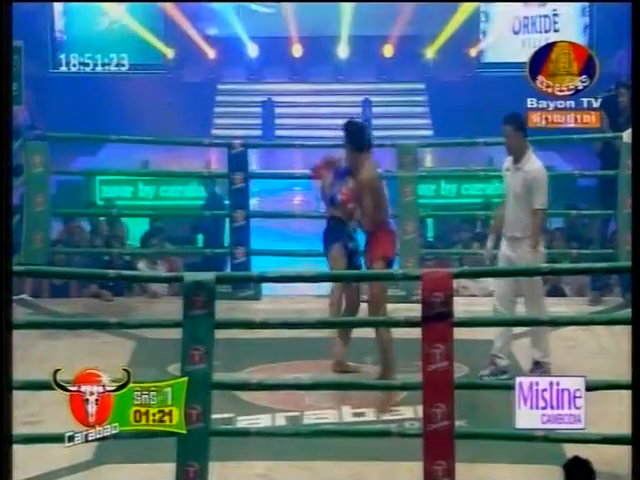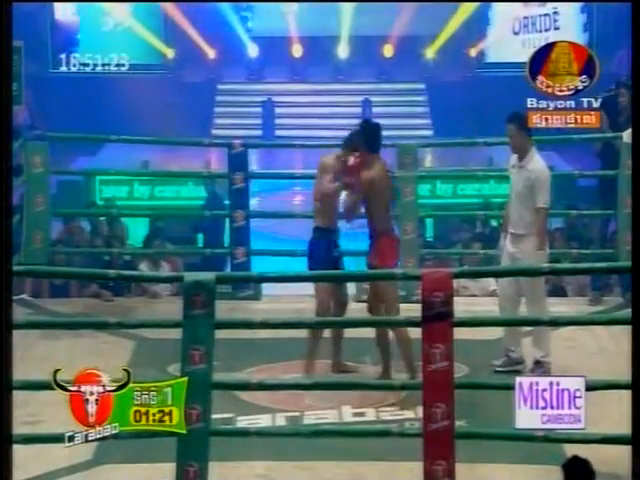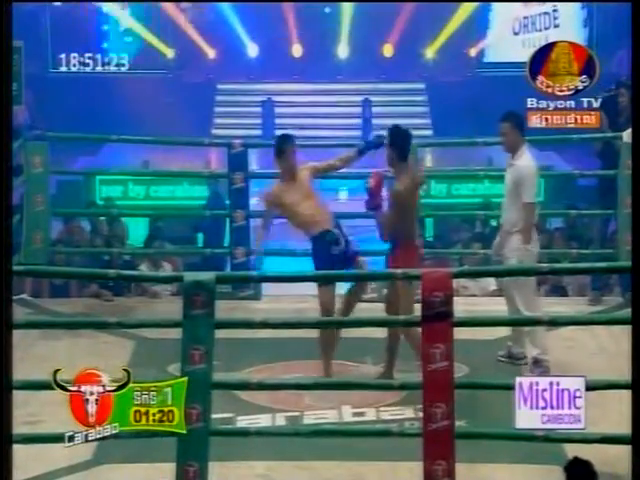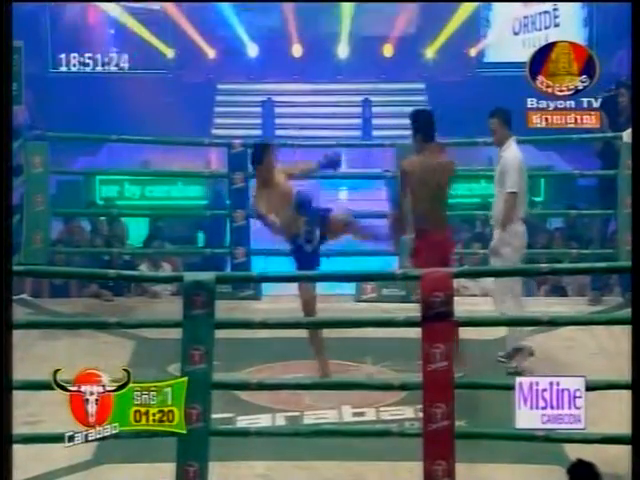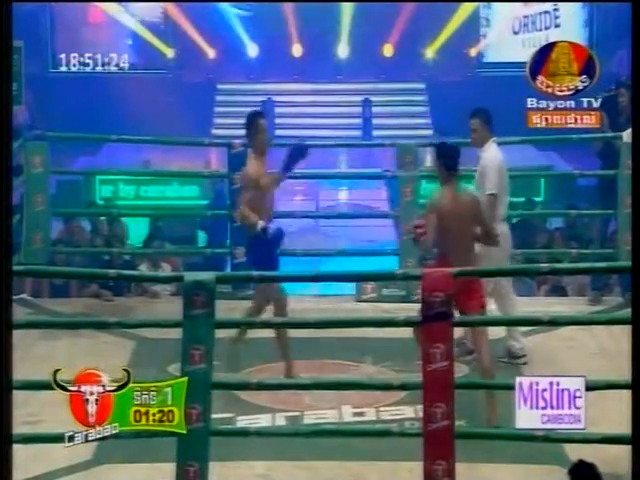
dt=0.3s
person 1, frame 1
left shoulder: (364, 178)
right shoulder: (363, 168)
left elbow: (368, 222)
left hip: (380, 240)
right hip: (377, 238)
left knee: (378, 313)
right knee: (375, 310)
left ankle: (389, 374)
right ankle: (385, 370)
person 1, frame 2
left shoulder: (369, 176)
right shoulder: (380, 169)
left elbow: (349, 213)
left wrist: (352, 185)
right wrist: (354, 179)
left hip: (383, 243)
right hip: (382, 241)
left knee: (392, 316)
right knee: (374, 309)
left ankle: (414, 377)
right ankle: (386, 371)
person 1, frame 3
left shoulder: (399, 188)
right shoulder: (415, 175)
left elbow: (386, 232)
left wrist: (376, 205)
left hip: (403, 250)
right hip: (408, 247)
left knee: (404, 318)
right knee: (391, 309)
right ankle: (388, 370)
person 1, frame 4
left shoulder: (408, 166)
right shoulder: (446, 162)
left elbow: (402, 206)
left wrist: (397, 228)
left hip: (424, 238)
right hip: (443, 234)
left knee: (430, 302)
right knee: (446, 296)
right ankle: (455, 350)
person 1, frame 5
left shoulder: (436, 203)
right shoulder: (473, 200)
left elbow: (429, 244)
right elbow: (492, 239)
left wrist: (420, 236)
left hip: (446, 271)
right hip: (470, 272)
right knee: (481, 343)
right ankle: (492, 411)
person 2, frame 1
left shoulder: (536, 170)
right shoulder: (507, 165)
left elbow: (539, 214)
left wrist: (534, 250)
right wrist: (491, 238)
left hip: (527, 246)
right hip: (507, 244)
left knee: (534, 306)
right knee: (502, 304)
left ankle: (541, 361)
right ankle: (499, 362)
person 2, frame 2
left shoulder: (539, 169)
right shoulder: (513, 162)
left elbow: (541, 213)
left wrist: (539, 250)
right wrist: (503, 234)
left hip: (530, 244)
right hip: (512, 240)
left knee: (536, 305)
right knee: (506, 298)
left ankle: (542, 361)
right ankle: (513, 355)
person 2, frame 3
left shoulder: (526, 166)
right shoulder: (511, 162)
left elbow: (529, 208)
left wrist: (524, 246)
right wrist: (499, 236)
left hip: (521, 241)
right hip: (509, 238)
left knee: (527, 301)
right knee: (511, 296)
left ankle: (540, 359)
right ankle: (517, 349)
person 2, frame 4
left shoulder: (511, 156)
right shoulder: (506, 154)
left elbow: (511, 198)
left wrist: (501, 234)
right wrist: (498, 232)
left hip: (509, 231)
right hip: (506, 229)
left knee: (501, 290)
right knee: (511, 290)
left ankle: (519, 344)
right ankle: (515, 345)
person 2, frame 5
left shoulder: (489, 159)
right shoulder: (491, 154)
left elbow: (490, 199)
right hip: (498, 231)
right knee: (503, 291)
left ankle: (467, 342)
right ankle: (516, 348)
person 3, frame 1
right shoulder: (334, 165)
right elbow: (324, 182)
left hip: (350, 232)
right hip: (336, 228)
left knee: (354, 301)
left ankle: (339, 360)
right ankle: (338, 340)
person 3, frame 2
left shoulder: (341, 167)
right shoulder: (327, 164)
right elbow: (324, 192)
right wrist: (345, 183)
left hip: (332, 238)
right hip: (321, 239)
left knee: (341, 302)
right knee: (324, 305)
left ankle: (337, 360)
right ankle: (309, 364)
person 3, frame 3
left shoulder: (306, 170)
right shoulder: (274, 193)
left elbow: (337, 164)
right elbow: (265, 226)
left wrist: (363, 150)
right wrist: (259, 250)
left hip: (337, 232)
right hip: (322, 244)
left knee: (360, 282)
right knee: (327, 308)
left ankle: (336, 328)
right ankle: (327, 367)
person 3, frame 4
left shoulder: (280, 172)
right shoulder: (259, 200)
left elbow: (302, 170)
right elbow: (279, 228)
left wrist: (322, 164)
right wrist: (293, 209)
left hip: (315, 223)
right hip: (300, 243)
left knee: (346, 221)
right knee: (308, 304)
right ankle: (323, 366)
person 3, frame 5
left shoulder: (262, 165)
right shoulder: (251, 171)
right elbow: (242, 211)
left wrist: (288, 165)
right wrist: (262, 227)
left hip: (263, 237)
right hip: (260, 240)
left knee: (263, 299)
right knee: (280, 301)
left ankle: (238, 337)
right ankle: (288, 366)
person 4, frame 1
left shoulder: (629, 123)
right shoulder: (610, 120)
right elbow: (599, 151)
left wrist: (609, 131)
right wrist: (602, 130)
right hip: (608, 180)
right knee: (601, 232)
left ankle: (626, 288)
right ankle: (597, 287)
person 4, frame 2
left shoulder: (629, 124)
right shoulder: (609, 120)
left elbow: (624, 149)
right elbow: (598, 152)
left wrist: (608, 131)
right wrist: (601, 130)
right hip: (608, 180)
right knee: (601, 233)
left ankle: (627, 288)
right ankle: (597, 287)
person 4, frame 3
left shoulder: (629, 124)
right shoulder: (609, 120)
right elbow: (598, 152)
left wrist: (608, 131)
right wrist: (601, 130)
right hip: (608, 181)
right knee: (600, 233)
left ankle: (626, 288)
right ankle: (597, 288)
person 4, frame 4
left shoulder: (629, 123)
right shoulder: (610, 120)
right elbow: (598, 152)
left wrist: (608, 131)
right wrist: (600, 130)
right hip: (608, 181)
right knee: (600, 233)
left ankle: (627, 288)
right ankle: (597, 288)
person 4, frame 5
left shoulder: (630, 124)
right shoulder: (610, 120)
right elbow: (598, 152)
left wrist: (608, 131)
right wrist: (599, 130)
right hip: (608, 181)
right knee: (600, 234)
left ankle: (626, 288)
right ankle: (597, 288)
